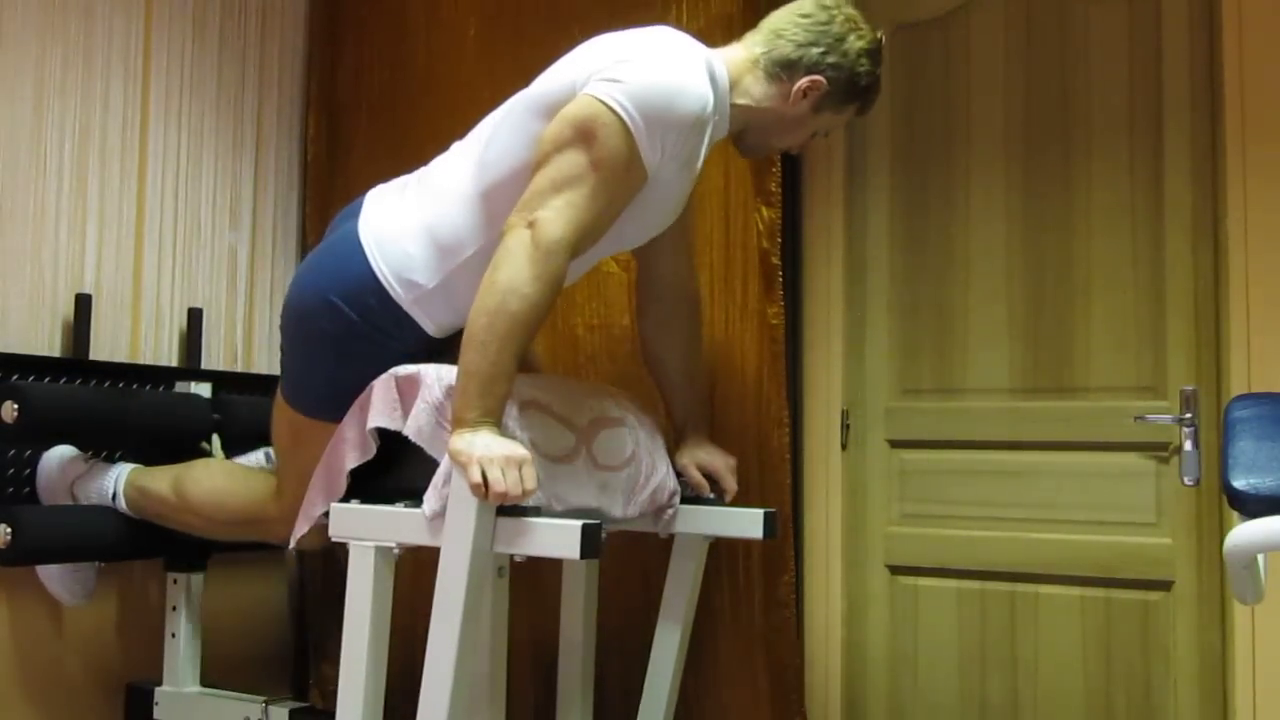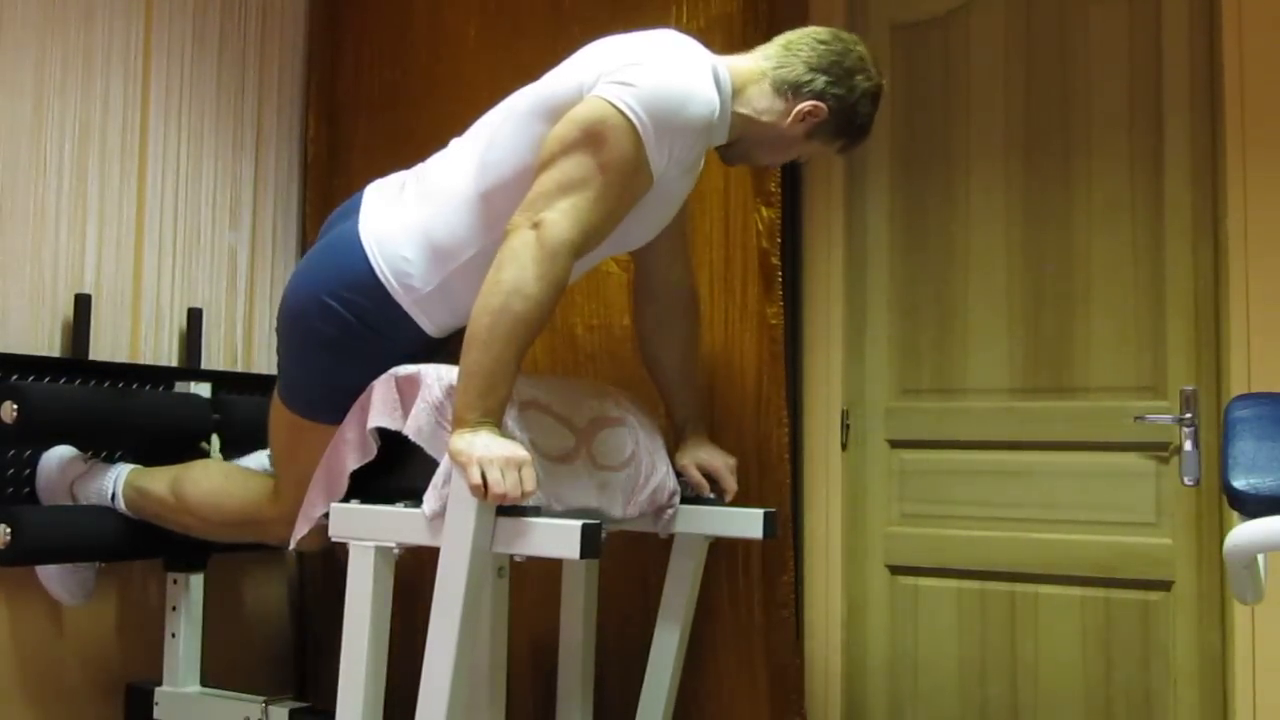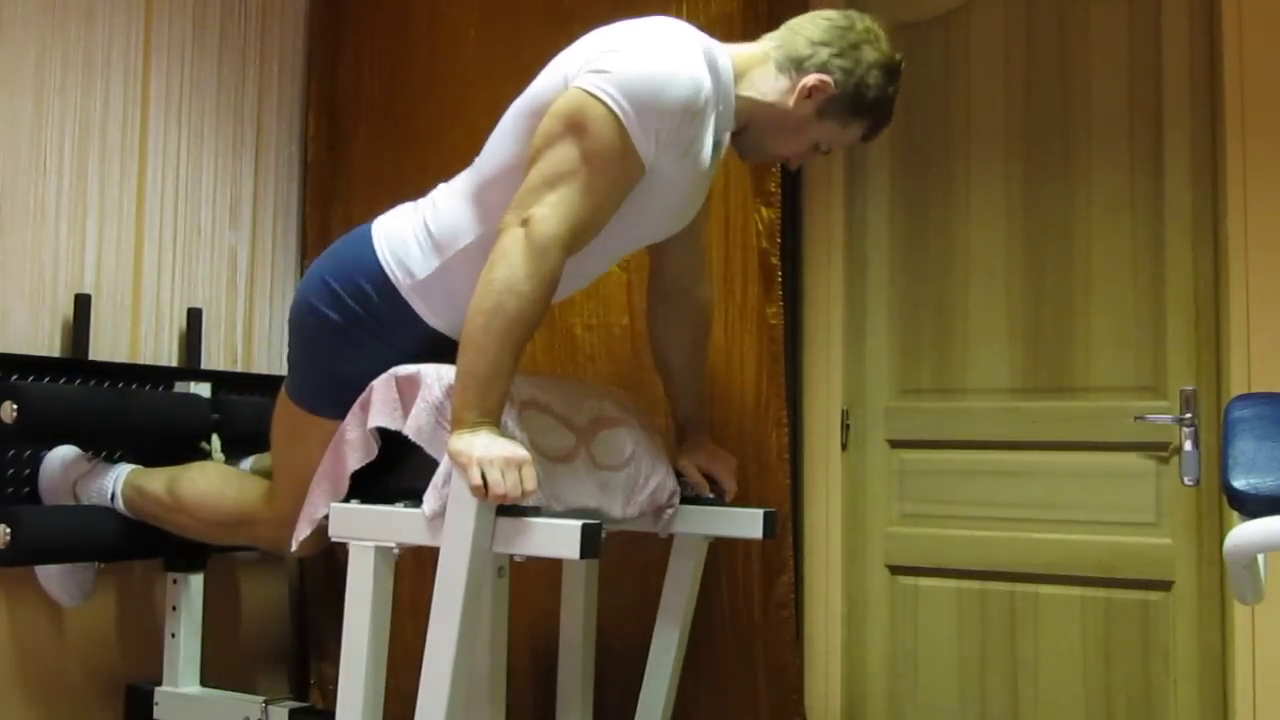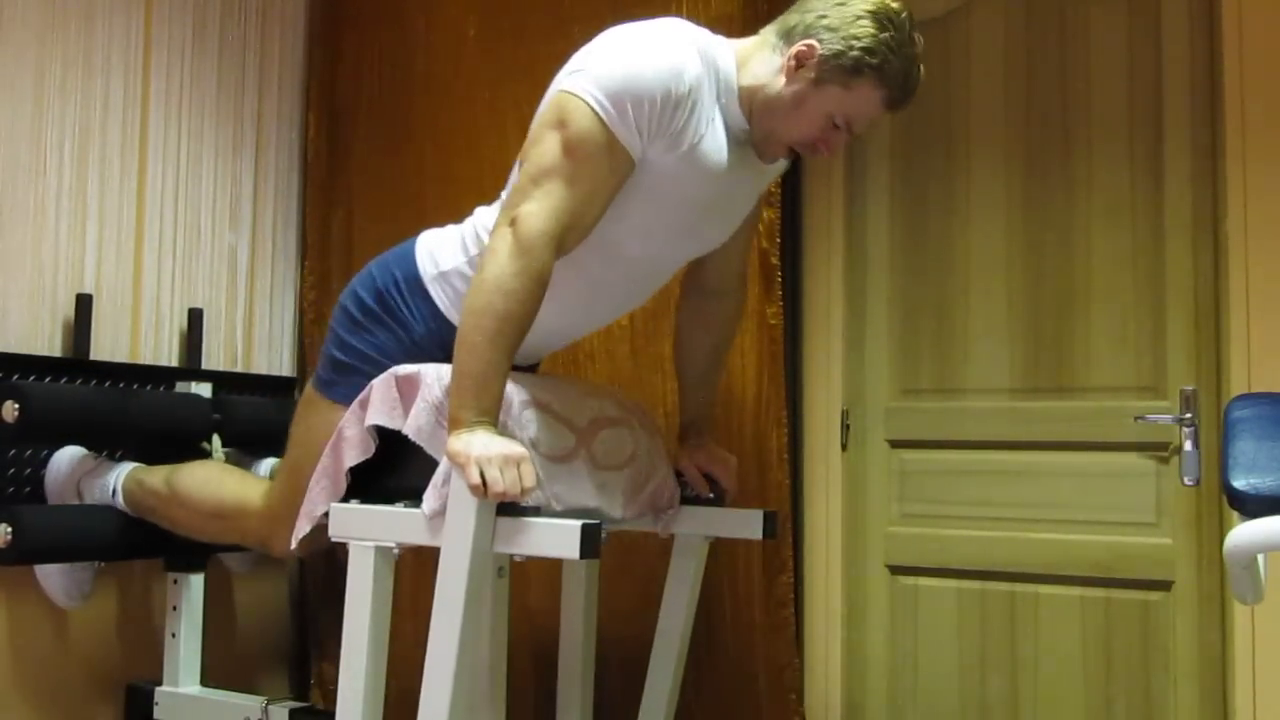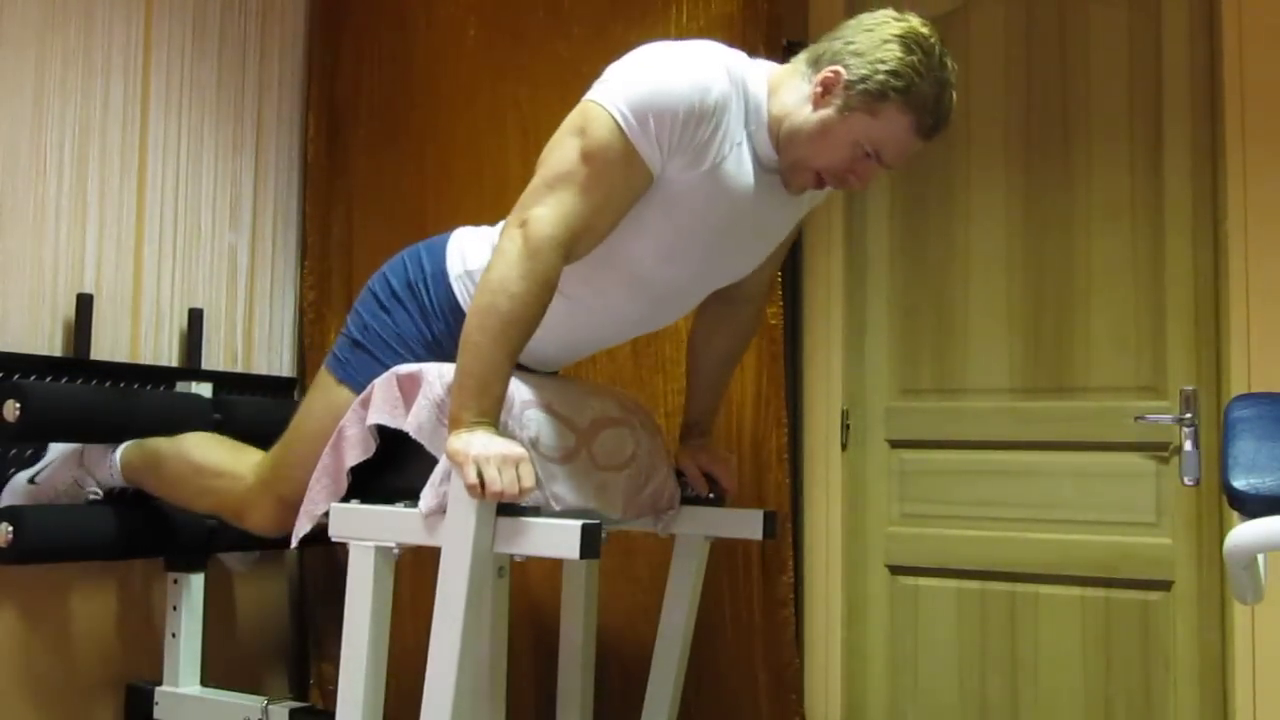
dt=0.4s
person 1, frame 1
left shoulder: (692, 110)
right shoulder: (666, 85)
left elbow: (667, 289)
right elbow: (537, 240)
left wrist: (693, 431)
right wrist: (473, 426)
left hip: (404, 273)
right hip: (368, 295)
right knee: (300, 514)
left ankle: (283, 454)
right ankle: (92, 481)
person 1, frame 2
left shoulder: (683, 112)
right shoulder: (674, 90)
left elbow: (665, 285)
right elbow: (540, 241)
left wrist: (690, 430)
right wrist: (475, 426)
left hip: (393, 252)
right hip: (365, 291)
right knee: (300, 516)
left ankle: (292, 449)
right ankle: (95, 481)
person 1, frame 3
left shoulder: (706, 118)
right shoulder: (659, 74)
left elbow: (681, 287)
right elbow: (532, 237)
left wrist: (692, 431)
right wrist: (474, 426)
left hip: (439, 312)
right hip: (378, 298)
right knee: (293, 525)
left ankle: (273, 462)
right ankle: (96, 481)
person 1, frame 4
left shoulder: (764, 146)
left elbow: (715, 291)
right elbow: (527, 237)
left wrist: (694, 432)
right wrist: (472, 425)
left hip: (503, 342)
right hip: (420, 311)
right knee: (287, 527)
left ankle: (270, 468)
right ankle: (100, 479)
person 1, frame 5
left shoulder: (806, 175)
right shoulder: (682, 86)
left elbow: (737, 298)
right elbow: (537, 239)
left wrist: (695, 433)
right wrist: (470, 424)
left hip: (527, 359)
right hip: (442, 307)
right knee: (273, 502)
left ankle: (228, 506)
right ankle: (95, 462)
